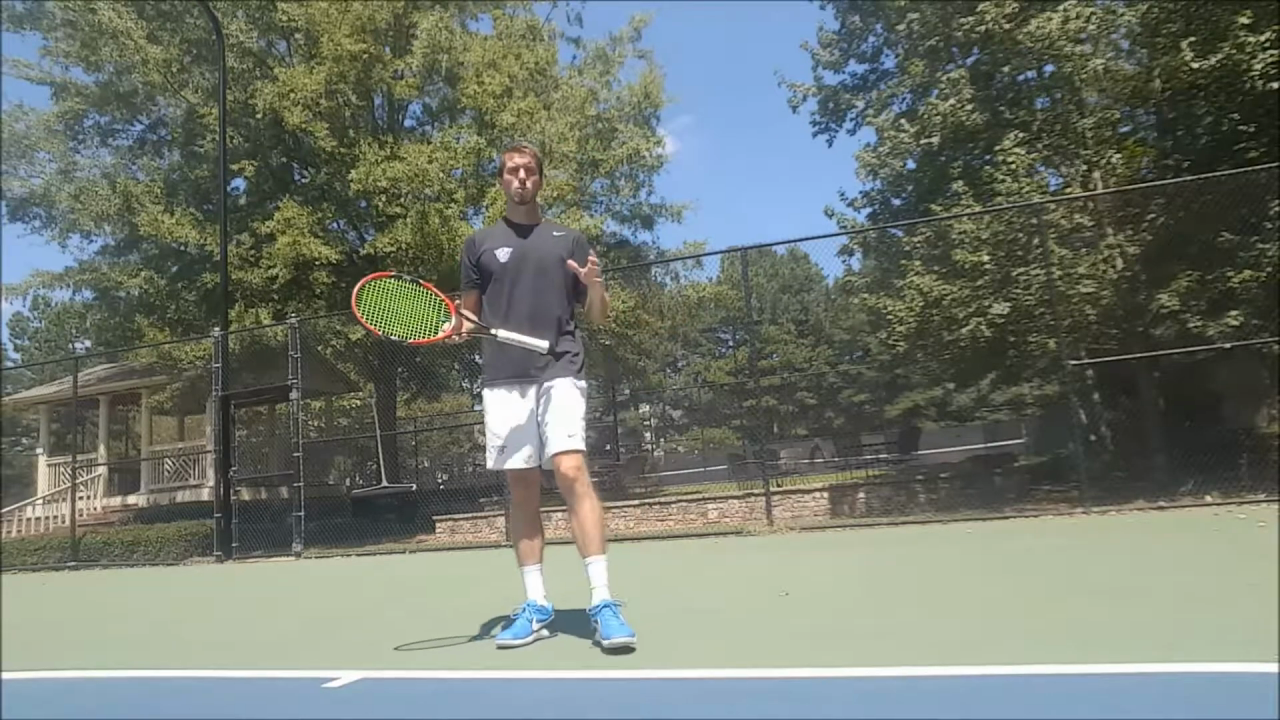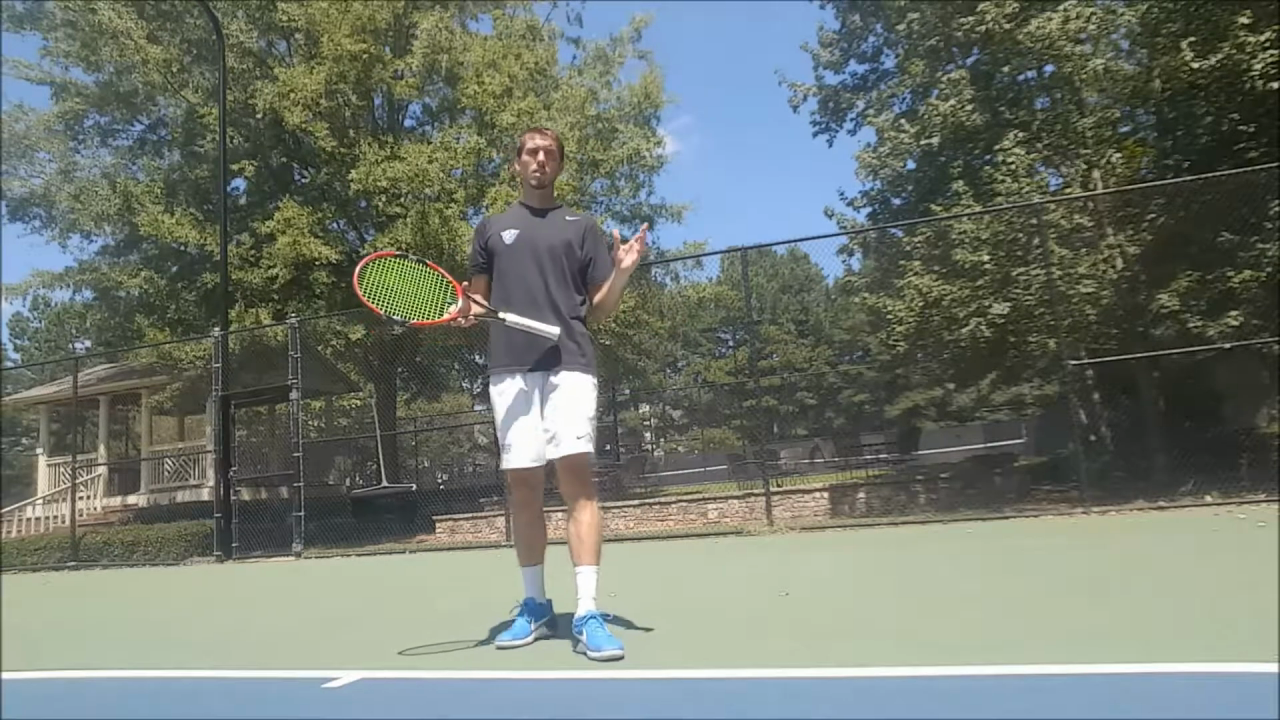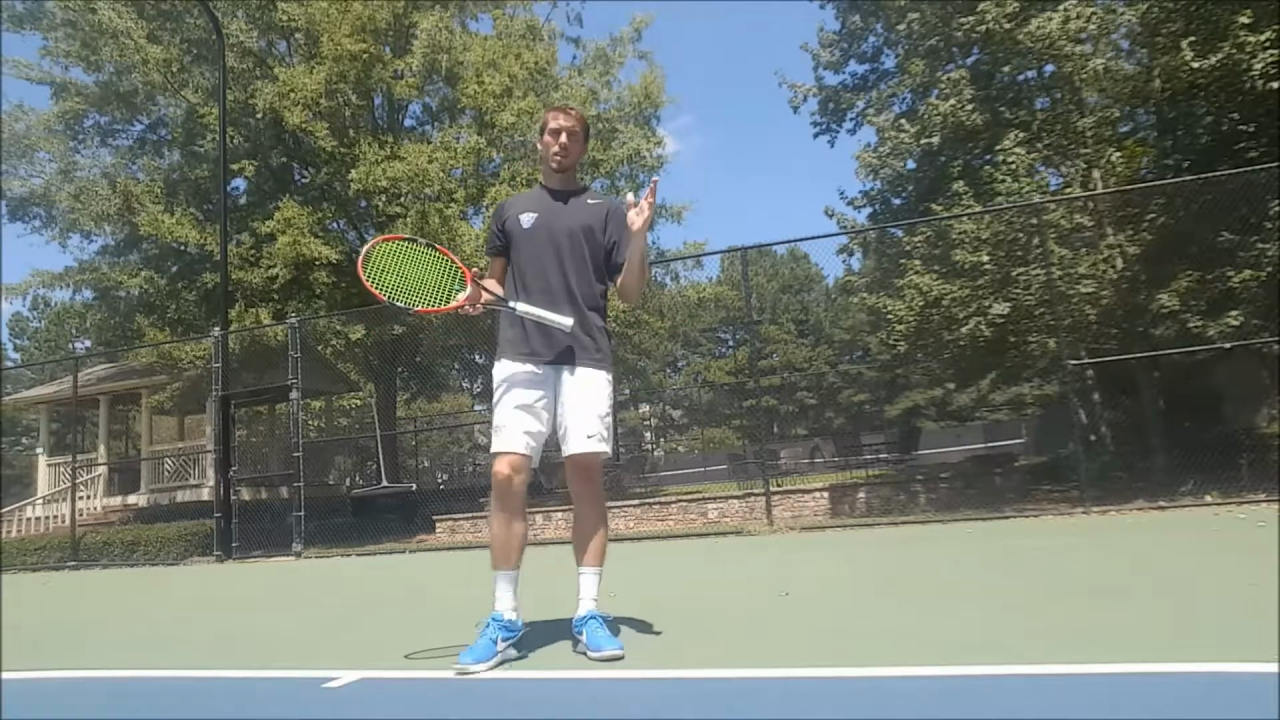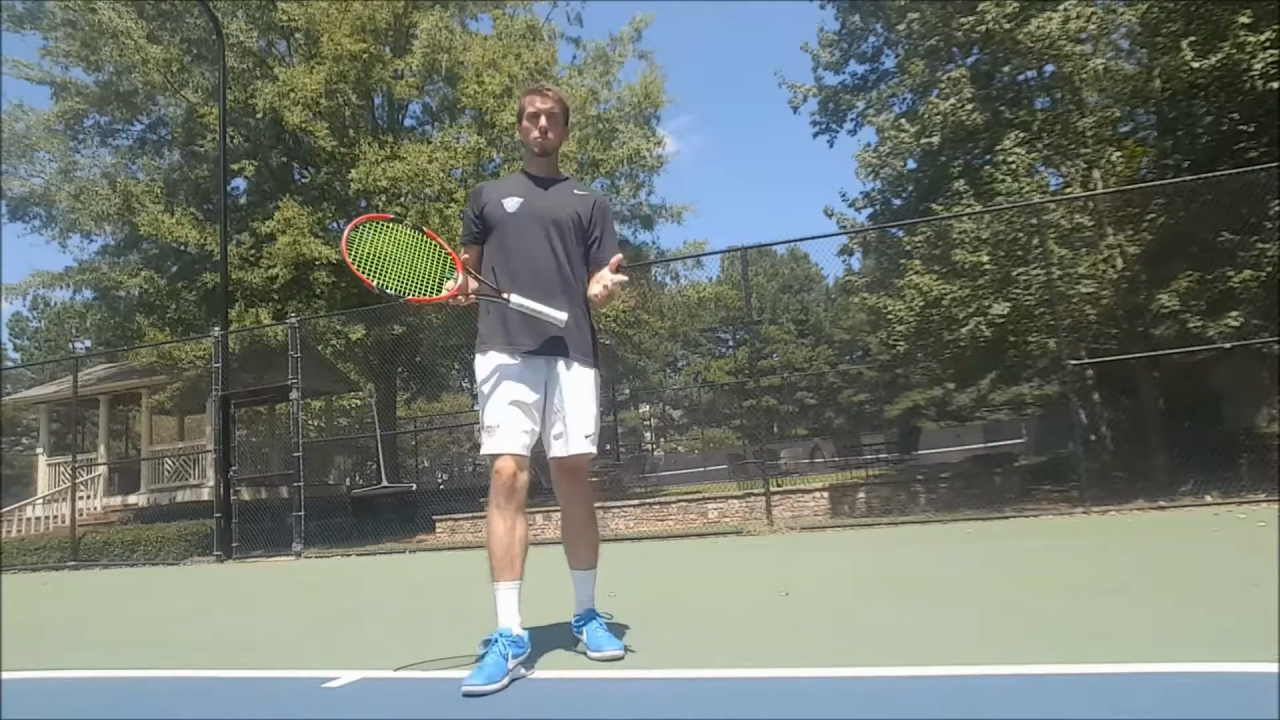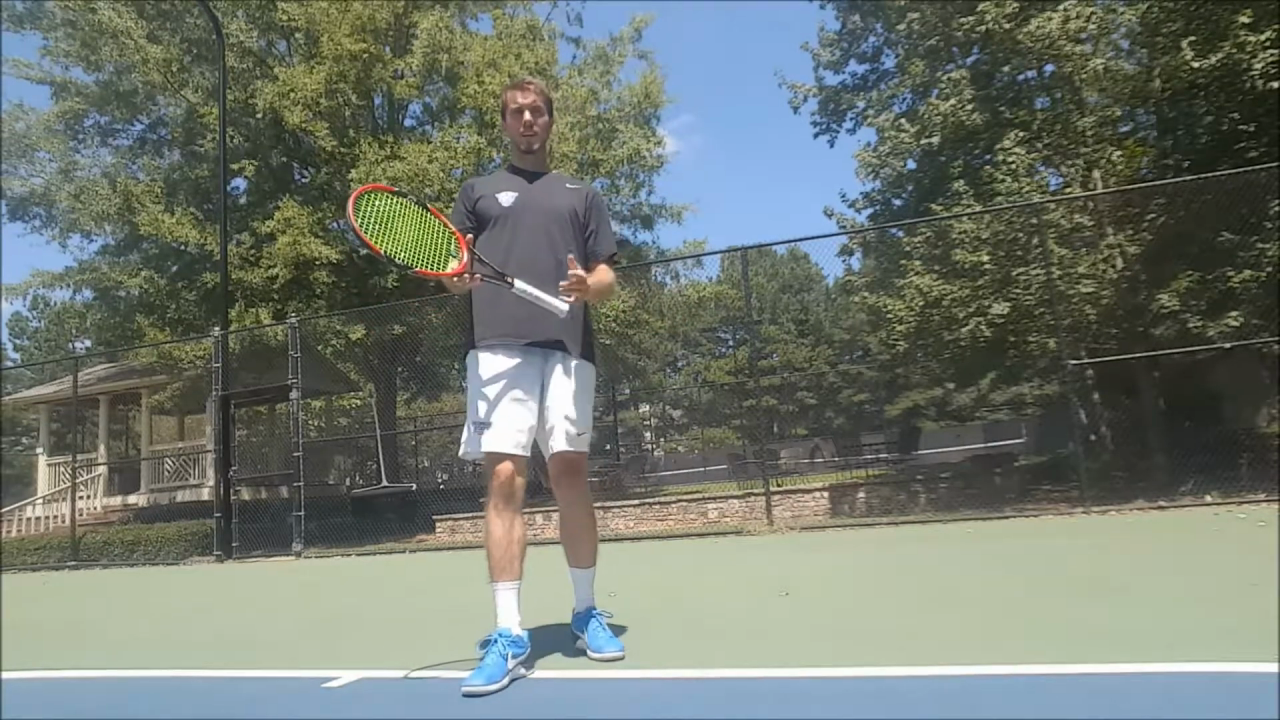
dt=0.5s
person 1, frame 1
left shoulder: (569, 240)
right shoulder: (480, 243)
left elbow: (598, 316)
right elbow: (469, 311)
left wrist: (596, 287)
right wrist: (460, 326)
left hip: (561, 373)
right hip: (504, 380)
left knee: (572, 473)
right knee: (521, 487)
left ankle: (602, 601)
right ankle: (535, 606)
person 1, frame 2
left shoulder: (582, 226)
right shoulder: (491, 228)
left elbow: (602, 307)
right elbow: (479, 296)
left wrist: (623, 272)
right wrist: (466, 309)
left hip: (570, 365)
right hip: (511, 370)
left knee: (575, 475)
right knee: (523, 485)
left ankle: (588, 613)
right ankle: (535, 604)
person 1, frame 3
left shoulder: (606, 209)
right shoulder: (510, 210)
left elbow: (630, 293)
right elbow: (495, 279)
left wrist: (638, 238)
right wrist: (478, 295)
left hip: (585, 359)
right hip: (520, 358)
left knee: (586, 476)
right knee: (506, 475)
left ankle: (587, 614)
right ankle: (503, 619)
person 1, frame 4
left shoulder: (589, 201)
right shoulder: (488, 195)
left elbow: (602, 281)
right elbow: (466, 268)
left wrist: (605, 286)
right wrist: (460, 285)
left hip: (572, 354)
right hip: (504, 353)
left knee: (573, 478)
right knee: (507, 478)
left ankle: (586, 614)
right ankle: (508, 636)
person 1, frame 5
left shoulder: (582, 194)
right shoulder: (478, 190)
left elbow: (607, 276)
right elbow: (453, 271)
left wrist: (589, 285)
right wrist: (459, 277)
left hip: (568, 349)
right hip: (500, 349)
left knee: (571, 476)
right knee: (505, 481)
left ankle: (586, 612)
right ankle: (509, 636)
